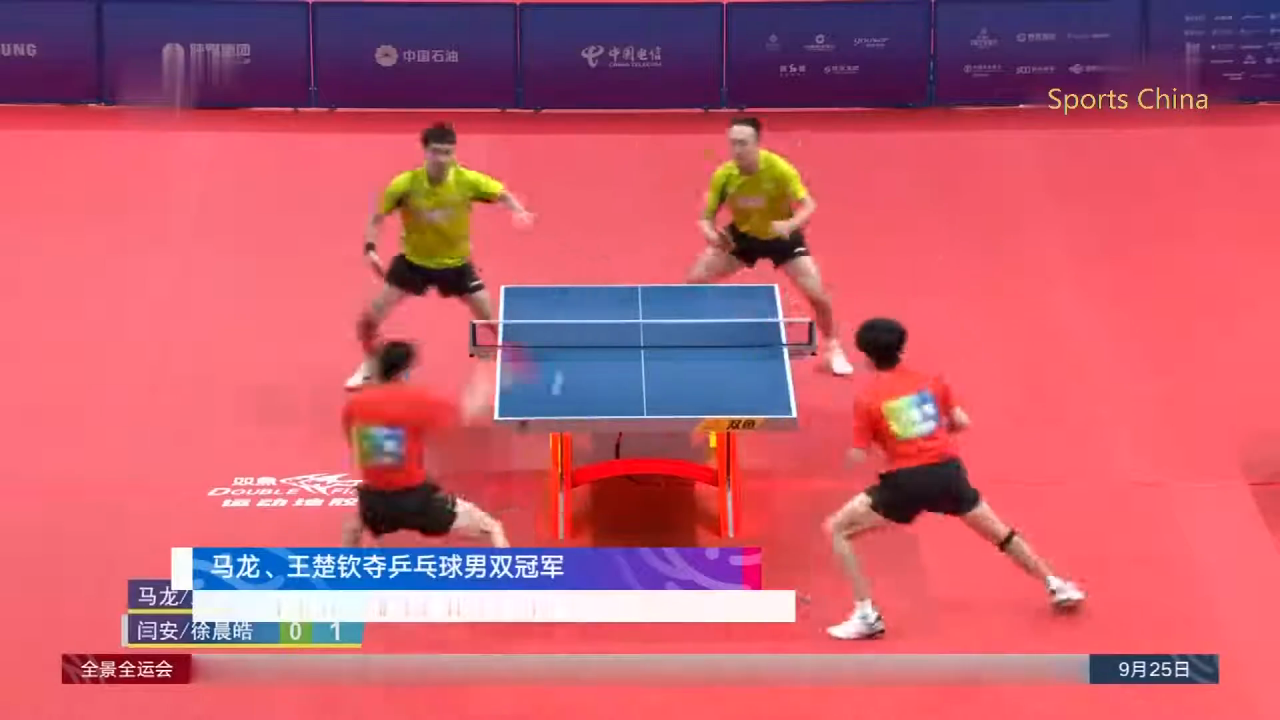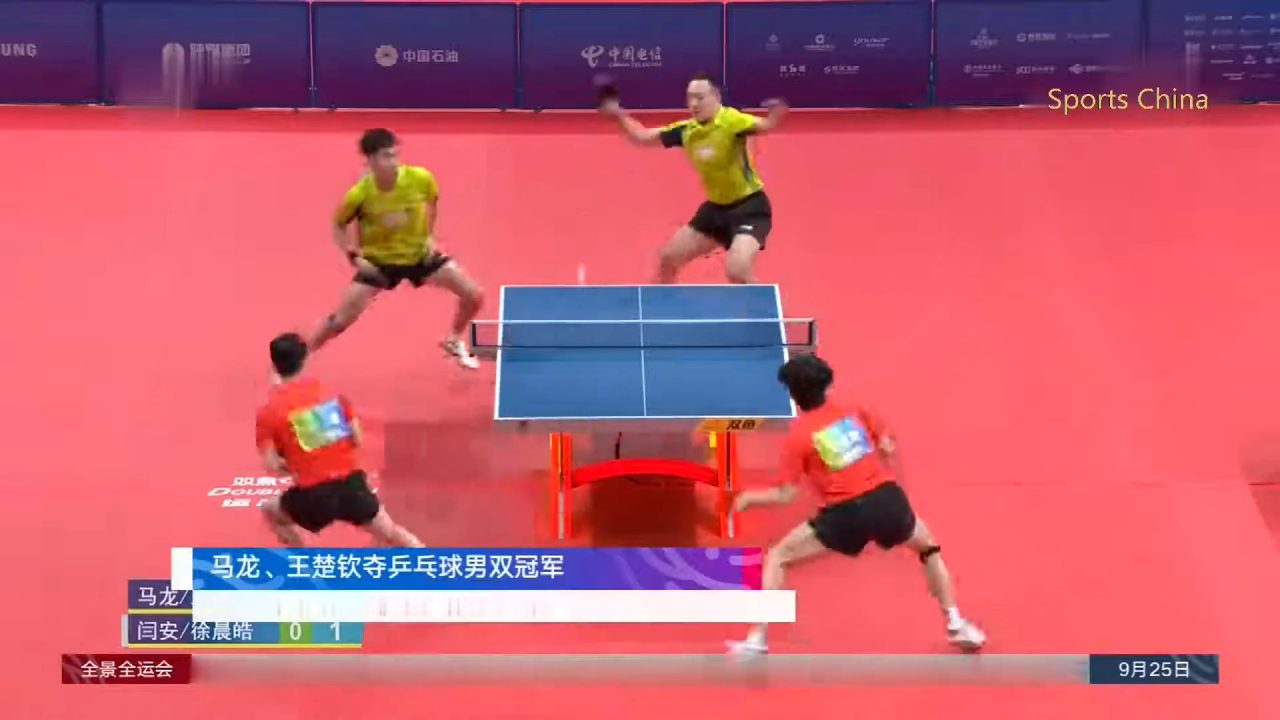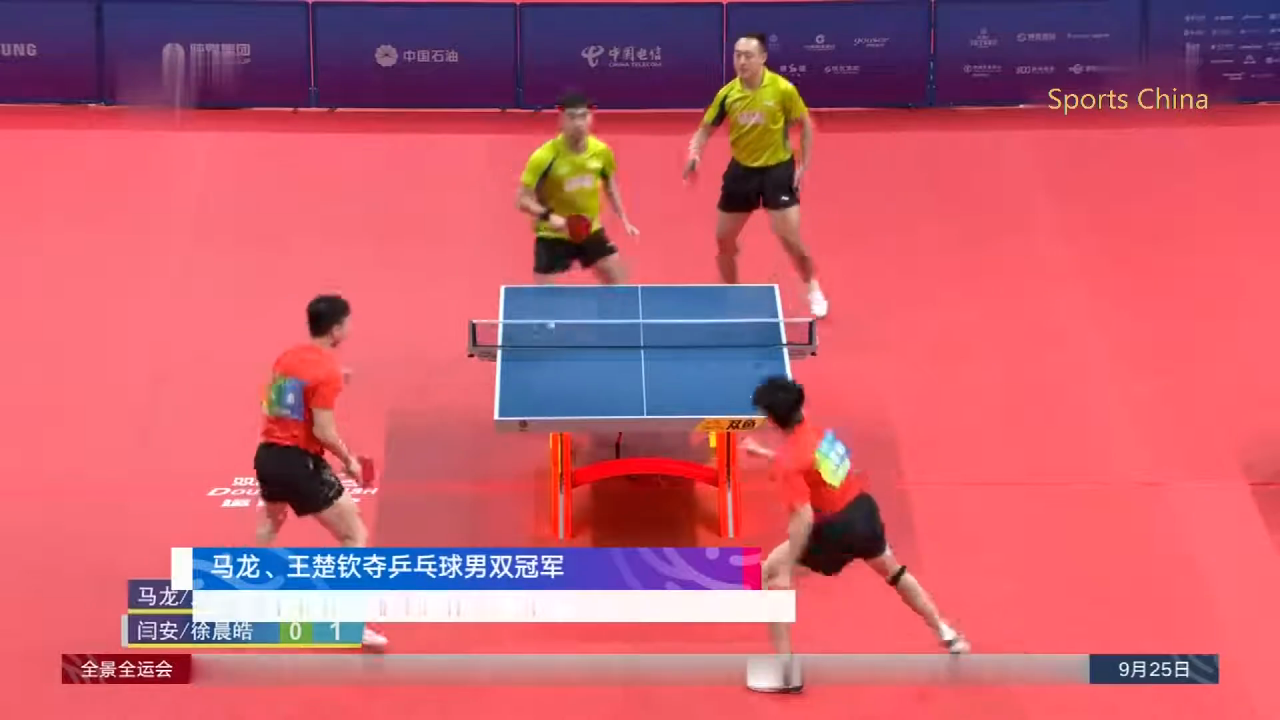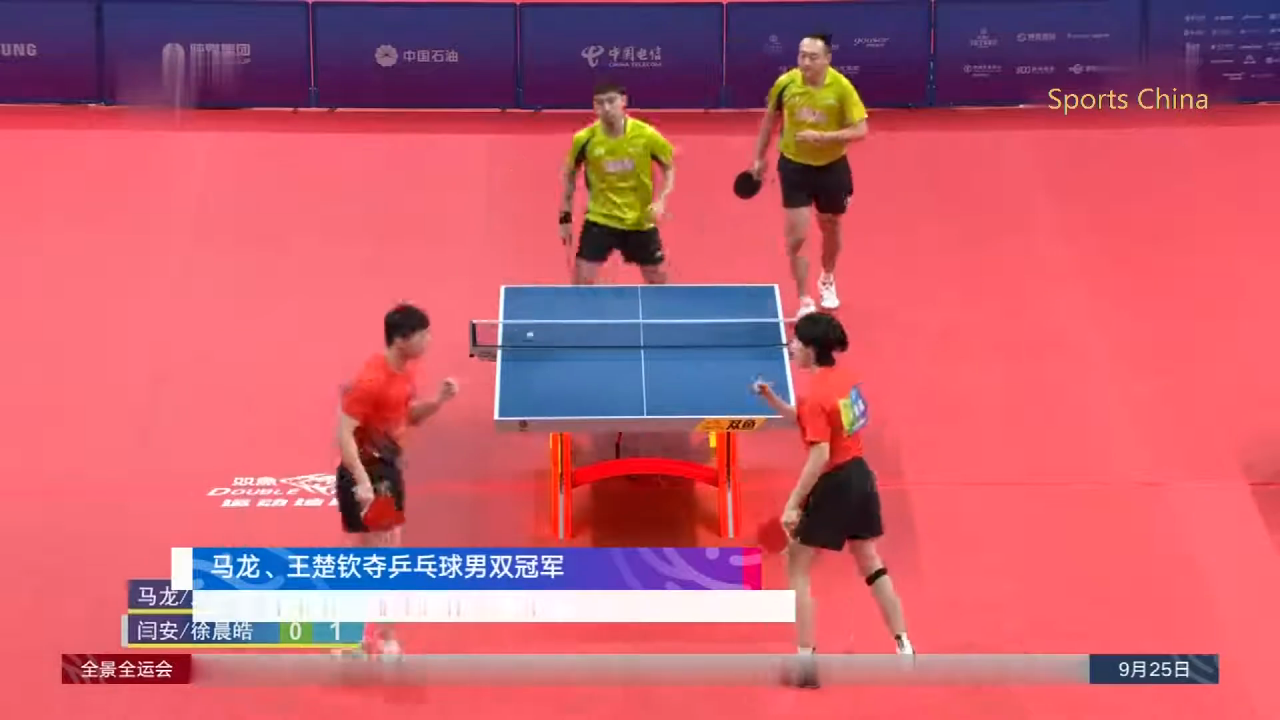
dt=0.5s
person 1, frame 1
left shoulder: (866, 398)
right shoulder: (931, 381)
left elbow: (858, 457)
right elbow: (962, 424)
left wrist: (876, 441)
left hip: (905, 483)
right hip: (948, 472)
left knee: (836, 529)
right knee: (999, 533)
left ankle: (866, 615)
right ankle: (1057, 587)
person 1, frame 2
left shoulder: (797, 437)
right shoulder: (853, 412)
left elbow: (789, 496)
right elbow: (888, 450)
left wrist: (752, 497)
left hip: (849, 514)
right hip: (888, 500)
left knee: (777, 558)
right knee: (928, 548)
left ankle: (757, 641)
right ankle: (957, 625)
person 1, frame 3
left shoulder: (787, 462)
right shoulder: (813, 429)
left elbow: (803, 519)
left wrist: (785, 572)
right wrist: (764, 454)
left hip: (836, 528)
right hip: (864, 511)
left knee: (768, 575)
right knee: (892, 569)
left ankle: (787, 671)
right ankle: (946, 634)
person 1, frame 4
left shoulder: (815, 394)
right shoulder: (844, 375)
left elbow: (819, 456)
left wrist: (793, 504)
right wrist: (773, 401)
left hip: (833, 485)
right hip: (860, 476)
left knee: (797, 570)
right knee: (869, 563)
left ankle: (806, 659)
right ankle: (903, 645)
person 2, frame 1
left shoulder: (353, 406)
right shoulder: (416, 400)
right elbow: (464, 415)
left hip: (374, 502)
right hip: (416, 499)
left knee: (357, 524)
right knee: (490, 528)
person 2, frame 2
left shoulder: (270, 411)
right shoulder: (329, 392)
left elbow: (271, 465)
right elbow: (357, 439)
left hip: (312, 496)
right hip: (351, 486)
left knee: (271, 512)
right knee: (391, 534)
person 2, frame 3
left shoulder: (286, 358)
right shoulder: (326, 370)
right elbow: (322, 430)
right wrist: (349, 460)
left hip: (268, 456)
right hip: (300, 463)
left knee: (272, 518)
right knee: (354, 534)
person 2, frame 4
left shoulder: (405, 371)
right shoulder: (371, 381)
left elbow: (411, 416)
right elbow: (343, 430)
left wrist: (440, 398)
right wrist: (363, 481)
left hip: (386, 470)
right hip: (367, 476)
right ankle: (386, 639)
person 3, frame 1
left shoulder: (778, 168)
right shoulder: (723, 175)
left elbow: (808, 206)
right elbow: (705, 219)
left wrist: (789, 224)
right wrist: (712, 236)
left hip: (782, 236)
right hip: (742, 234)
left knee: (816, 294)
right knee: (697, 279)
left ankle: (833, 348)
person 3, frame 2
left shoulder: (732, 121)
right shoulder: (687, 130)
left elbow: (763, 126)
right elbow: (643, 136)
left wrist: (775, 116)
right wrist: (617, 112)
left hip: (749, 206)
right hip: (718, 207)
left knee: (737, 269)
right knee: (669, 257)
person 3, frame 3
left shoulder: (782, 89)
right shoulder: (727, 94)
left elbow: (805, 125)
right elbow: (704, 130)
left wrist: (805, 166)
right wrist: (693, 154)
left hip: (779, 168)
right hip: (742, 170)
left knee: (791, 240)
right knee: (724, 239)
left ankle: (812, 287)
person 3, frame 4
left shoulder: (842, 87)
right shoulder: (784, 84)
left elbow: (861, 129)
right elbow: (770, 119)
left wrist: (821, 136)
right wrist: (759, 158)
left hip: (832, 168)
right hip: (793, 166)
left knee: (831, 230)
right knee: (796, 237)
left ankle: (826, 280)
right ankle: (805, 301)
person 4, frame 1
left shoulder: (468, 180)
right shoulder: (404, 184)
left elbow: (505, 195)
right elbow: (377, 219)
left wrist: (520, 212)
right wrist: (370, 249)
left hip: (456, 263)
right hip: (413, 262)
left knee: (492, 321)
right knee: (369, 318)
right ankle: (370, 365)
person 4, frame 2
left shoulder: (420, 178)
right shoulder: (359, 195)
left elbow: (434, 199)
right elbow: (339, 227)
left wrist: (431, 237)
right wrist: (354, 257)
left hip: (421, 253)
right hip: (379, 258)
left knee: (474, 295)
right knee: (343, 317)
left ankle: (454, 343)
person 4, frame 3
left shoulder: (601, 152)
right shoulder: (544, 157)
left elbow: (610, 185)
right elbow: (522, 200)
left wrist: (624, 220)
right wrist: (547, 216)
left hip: (590, 233)
right hip: (554, 237)
person 4, frame 4
left shoulder: (646, 135)
right shoulder: (584, 139)
left elbow: (670, 167)
right elbow: (569, 176)
left wrist: (661, 201)
right wrist: (565, 217)
left hip: (639, 222)
right hip: (600, 221)
left knee: (658, 282)
right knee: (582, 284)
